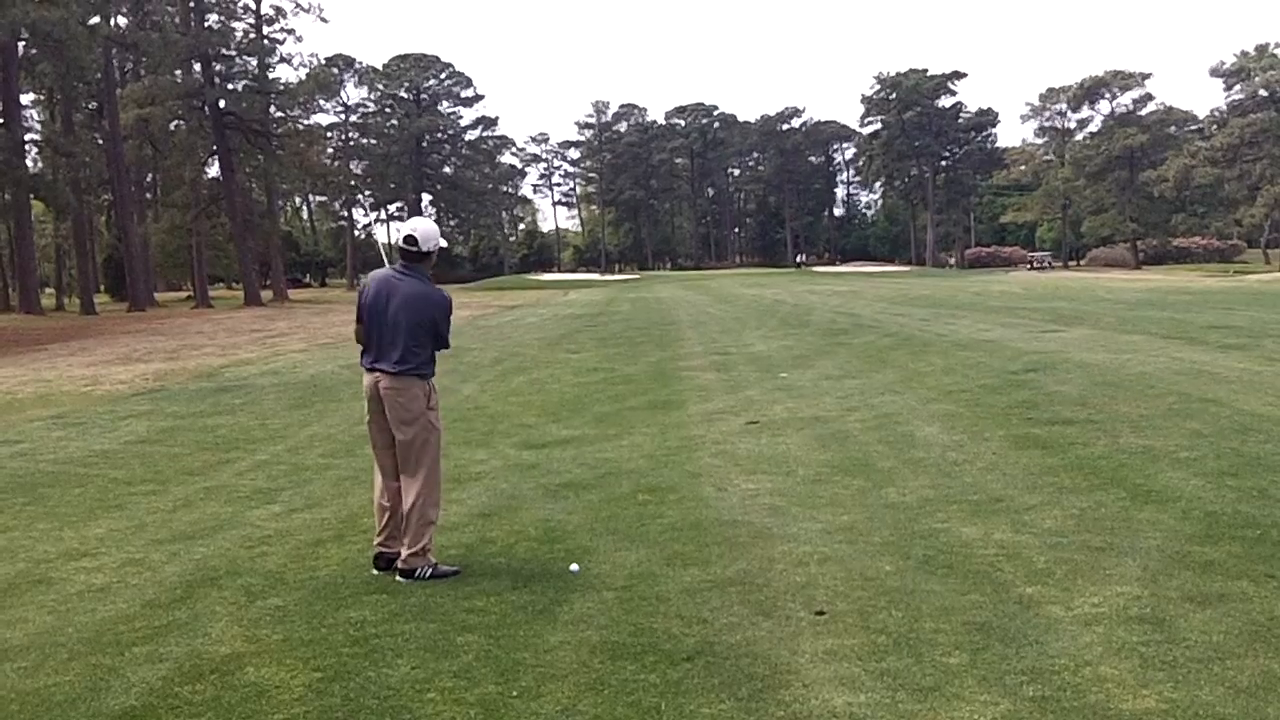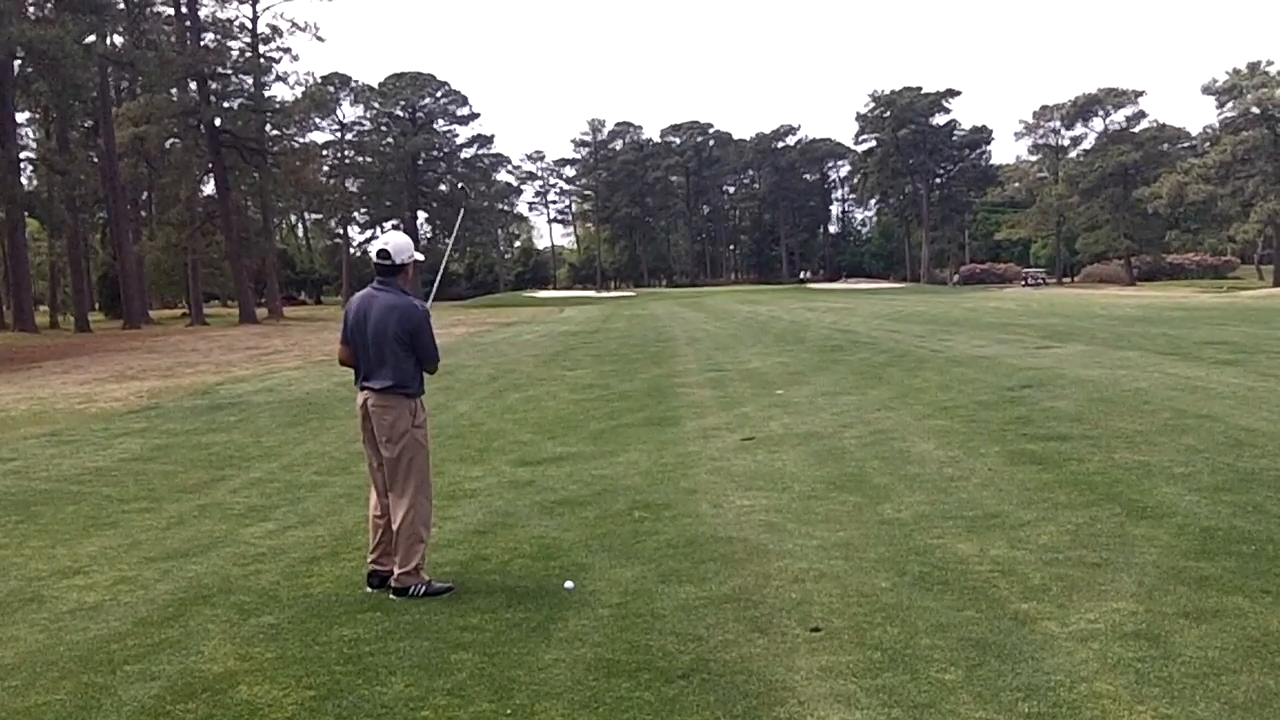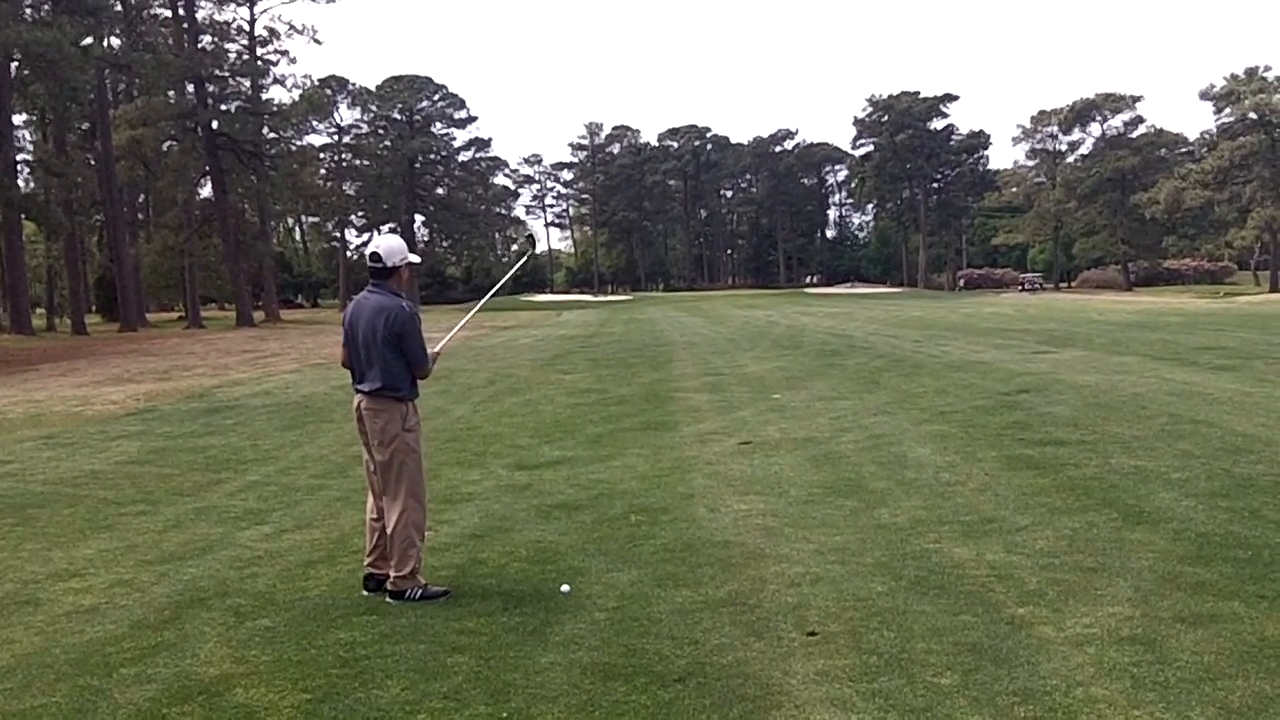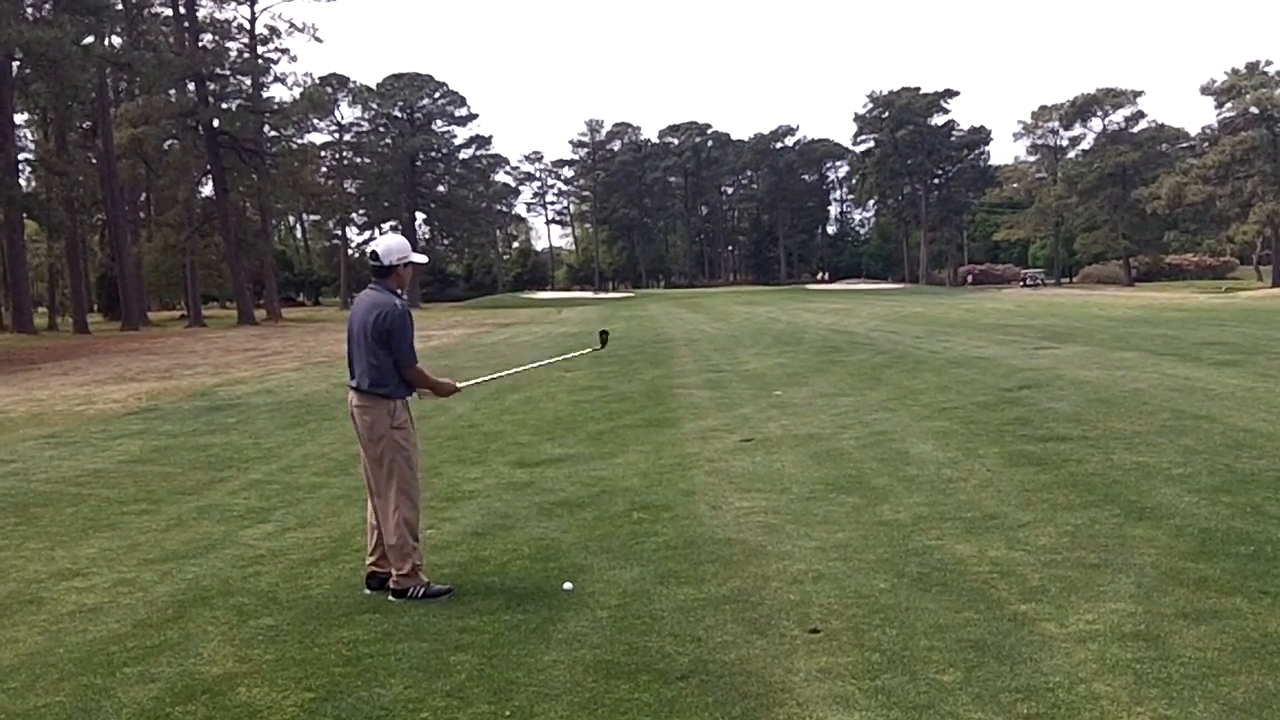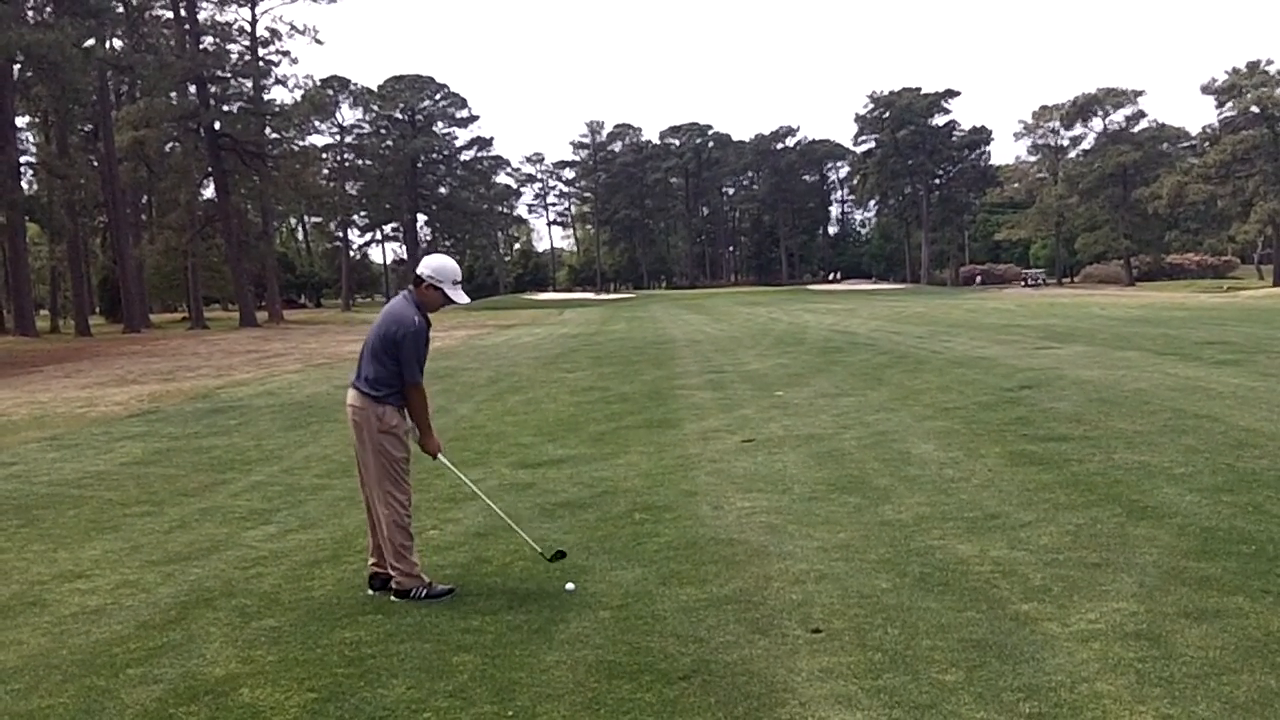
dt=0.7s
person 1, frame 1
left shoulder: (372, 282)
right shoulder: (437, 299)
left elbow: (360, 335)
left hip: (374, 380)
right hip: (411, 388)
left knee: (387, 471)
right knee: (419, 475)
left ankle: (387, 550)
right ankle: (414, 560)
person 1, frame 2
left shoulder: (356, 303)
right shoulder: (412, 310)
left elbow: (345, 357)
right elbow: (431, 366)
left hip: (368, 400)
right hip: (399, 405)
left knee: (383, 489)
right knee: (410, 492)
left ankle: (380, 568)
right ankle: (407, 577)
person 1, frame 3
left shoulder: (355, 306)
right shoulder: (402, 311)
left elbow: (347, 359)
right elbow: (420, 370)
right wrist: (430, 359)
left hip: (364, 403)
right hip: (393, 410)
left knee: (380, 492)
right knee: (405, 496)
left ankle: (377, 571)
right ankle: (403, 581)
person 1, frame 4
left shoulder: (361, 302)
right shoulder: (395, 309)
right elbow: (408, 370)
left wrist: (423, 383)
right wrist: (439, 387)
left hip: (362, 400)
right hip: (385, 408)
left knee: (380, 492)
right knee: (401, 494)
left ankle: (379, 570)
right ankle: (406, 579)
person 1, frame 5
left shoulder: (400, 305)
right shoulder: (411, 324)
right elbow: (413, 386)
left wrist: (419, 428)
right wrist: (427, 434)
left hip: (367, 402)
right hip: (379, 410)
left knee: (380, 495)
right knee: (394, 496)
left ankle: (382, 571)
right ankle: (406, 580)
